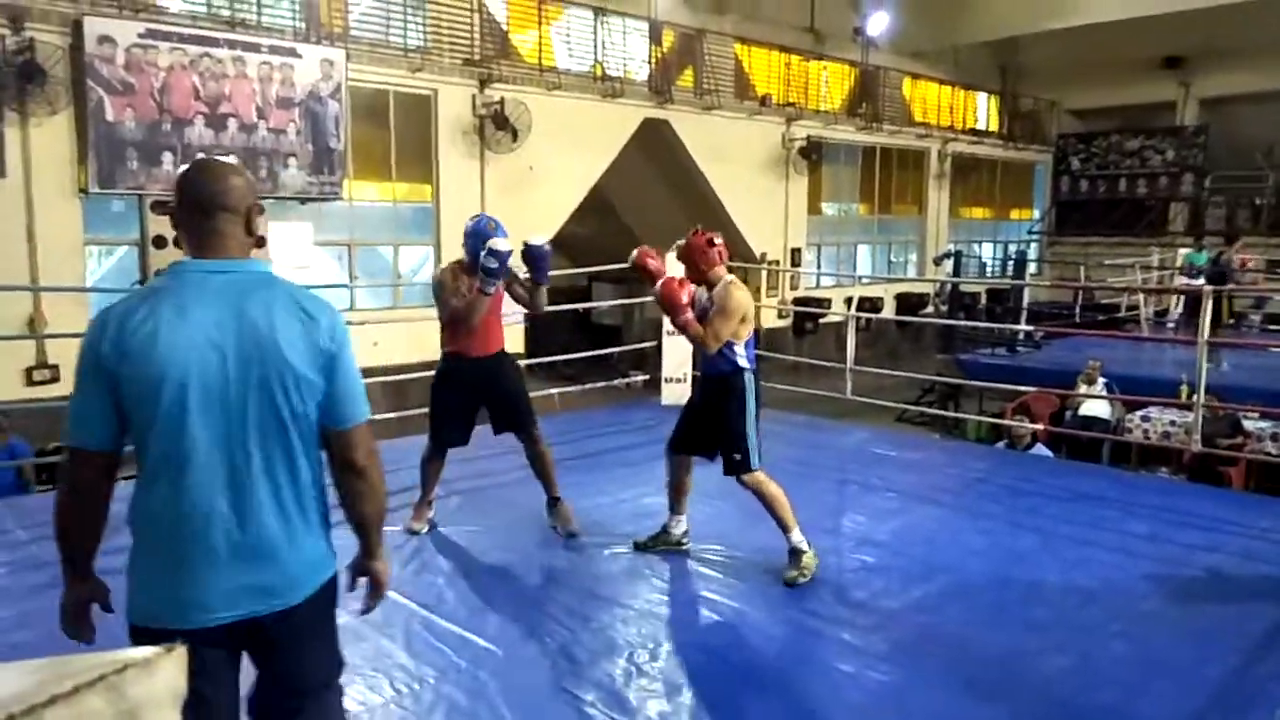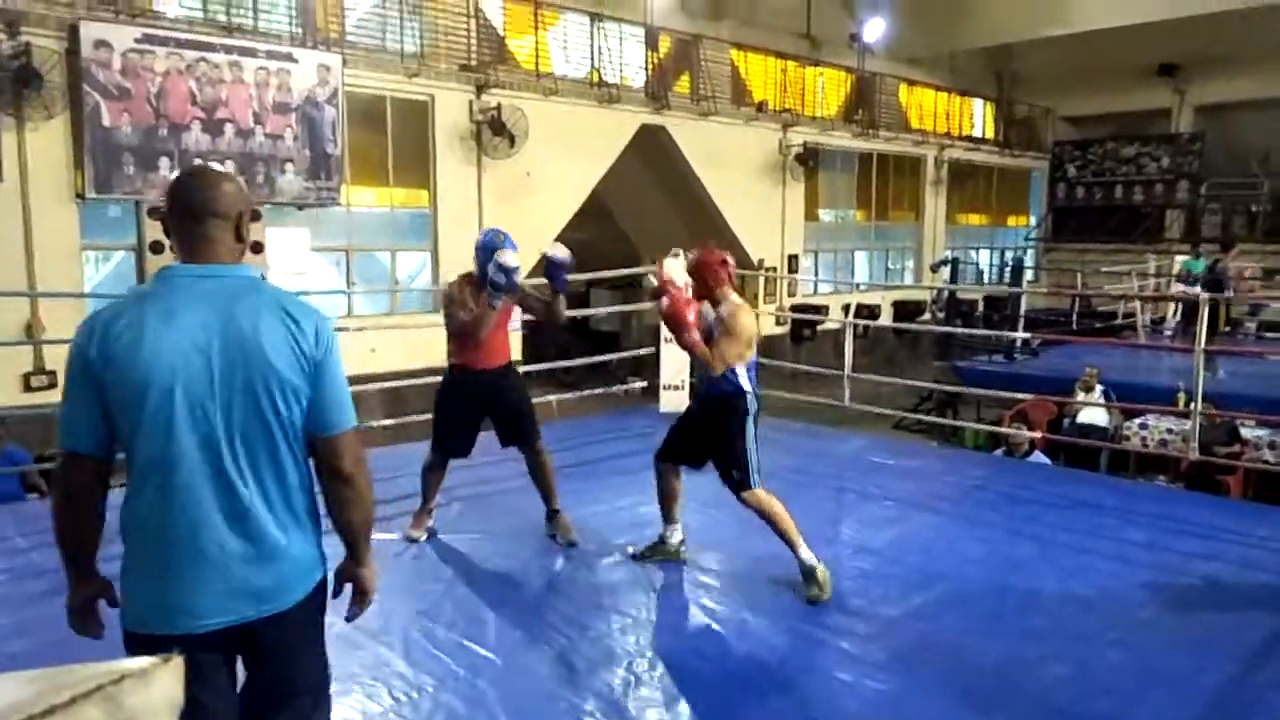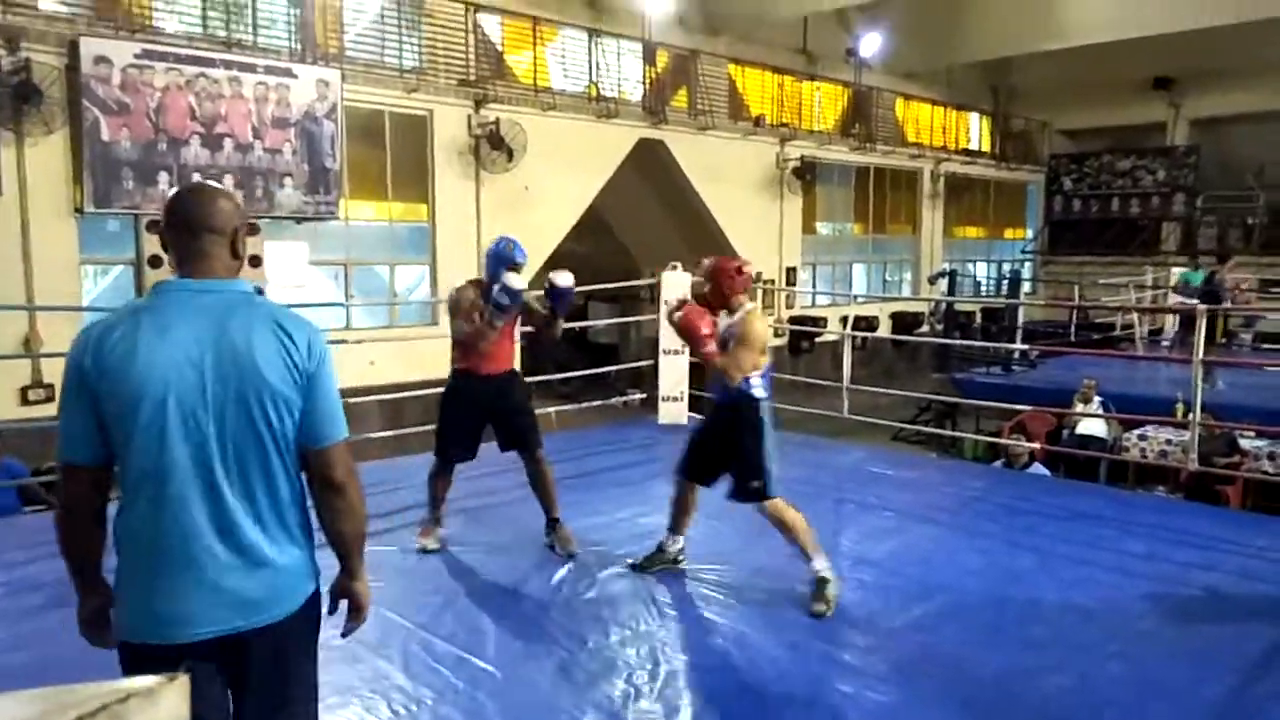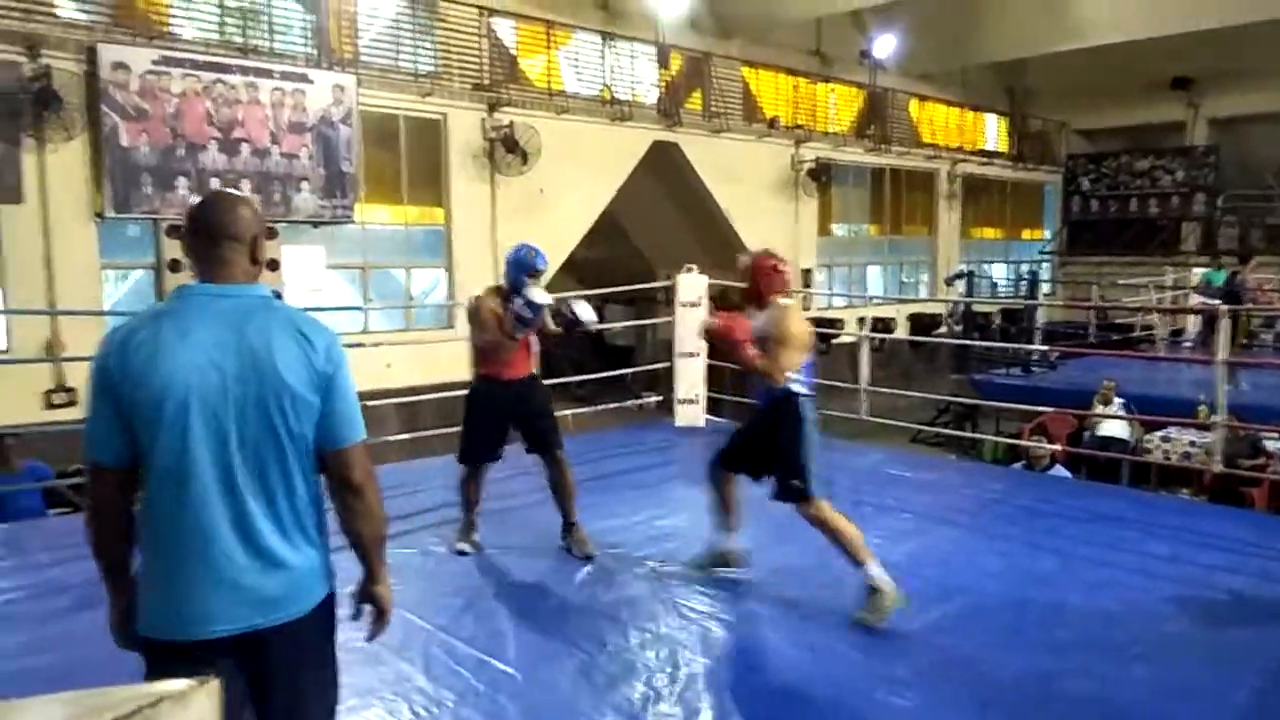
dt=0.1s
person 1, frame 1
left shoulder: (118, 327)
right shoulder: (313, 317)
left elbow: (87, 478)
right elbow: (356, 460)
left wrist: (78, 577)
right wrist: (372, 549)
left hip: (177, 594)
right hip: (296, 578)
person 1, frame 2
left shoulder: (107, 332)
right shoulder: (301, 323)
left elbow: (80, 481)
right elbow: (342, 467)
left wrist: (81, 575)
right wrist: (360, 556)
left hip: (169, 599)
right hip: (286, 582)
person 1, frame 3
left shoulder: (102, 345)
right shoulder: (294, 337)
left elbow: (80, 494)
right elbow: (334, 477)
left wrist: (89, 585)
right wrist: (353, 569)
left hip: (162, 611)
right hip: (279, 595)
person 1, frame 4
left shoulder: (127, 348)
right shoulder: (313, 342)
left elbow: (108, 494)
right elbow: (353, 480)
left wrist: (120, 587)
right wrist: (375, 573)
left hip: (183, 609)
right hip: (295, 595)
person 2, frame 1
left shoulder: (733, 295)
right shoulder: (706, 290)
left elbow: (709, 345)
right elbow: (690, 320)
left wrist: (680, 311)
right wrist: (657, 276)
left hip: (734, 387)
right hip: (710, 383)
left knee: (748, 474)
right knee: (678, 455)
left ankle: (800, 547)
right ankle: (675, 531)
person 2, frame 2
left shoulder: (738, 317)
right shoulder: (713, 309)
left elbow: (714, 365)
right elbow: (699, 341)
left wrist: (686, 330)
right wrist: (673, 301)
left hip: (734, 405)
right hip: (707, 399)
left knee: (749, 493)
right knee: (666, 463)
left ankle: (810, 565)
right ankle: (671, 540)
person 2, frame 3
left shoulder: (753, 324)
right shoulder: (730, 318)
left elbow: (731, 374)
right elbow: (716, 354)
left wrist: (702, 342)
right wrist: (693, 329)
left hip: (748, 414)
right hip: (724, 411)
left knee: (766, 502)
right knee: (686, 479)
left ankle: (823, 577)
right ankle: (671, 550)
person 2, frame 4
left shoulder: (788, 320)
right shoulder: (764, 316)
left elbow: (775, 376)
right elbow: (762, 359)
left wrist: (740, 345)
right wrist: (733, 338)
left hip: (792, 413)
right hip: (769, 411)
left knee: (810, 506)
right knee: (722, 469)
left ankle: (880, 584)
right ankle: (729, 547)
person 3, frame 1
left shoulder: (501, 271)
right shoulder: (448, 277)
left elbow: (536, 305)
right elbow: (467, 319)
left wrist: (539, 272)
right wrist: (488, 280)
left hip: (497, 363)
right hip: (459, 368)
left knee: (531, 434)
right knee: (439, 443)
left ankle: (555, 503)
right ankle: (425, 504)
person 3, frame 2
left shoulder: (511, 285)
right shoulder: (457, 290)
left elbow: (554, 316)
right elbow: (474, 332)
left wrist: (558, 283)
right wrist: (496, 293)
left hip: (502, 375)
right hip: (464, 379)
left knee: (534, 447)
right knee: (441, 453)
left ankle: (554, 515)
right ankle: (425, 513)
person 3, frame 3
left shoulder: (516, 295)
right shoulder: (465, 295)
left elbow: (550, 331)
right elbow: (473, 343)
left wrist: (558, 304)
right wrist: (497, 311)
left hip: (506, 381)
right hip: (468, 385)
left knee: (534, 453)
right knee: (447, 459)
left ankle: (554, 525)
right ankle: (434, 521)
person 3, frame 4
left shoulder: (535, 303)
right shoulder: (484, 304)
right elbow: (491, 354)
right wrist: (519, 325)
left hip: (526, 386)
right hip: (490, 390)
left knee: (555, 456)
right knee: (475, 463)
left ankle: (571, 528)
right ankle: (469, 526)
